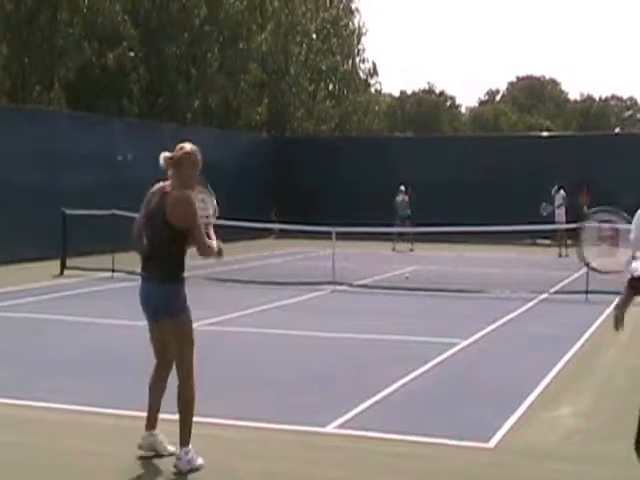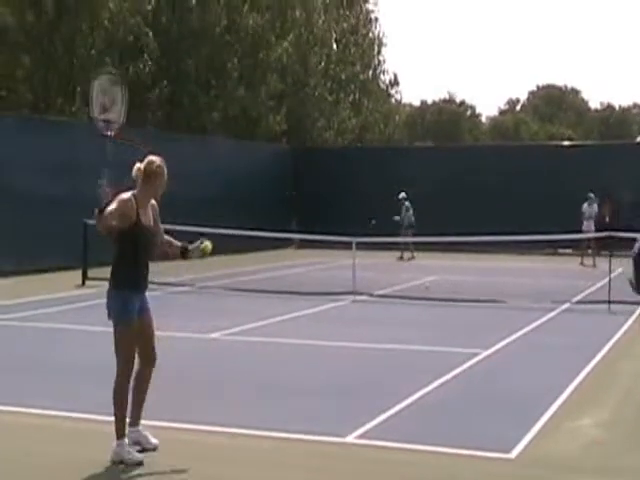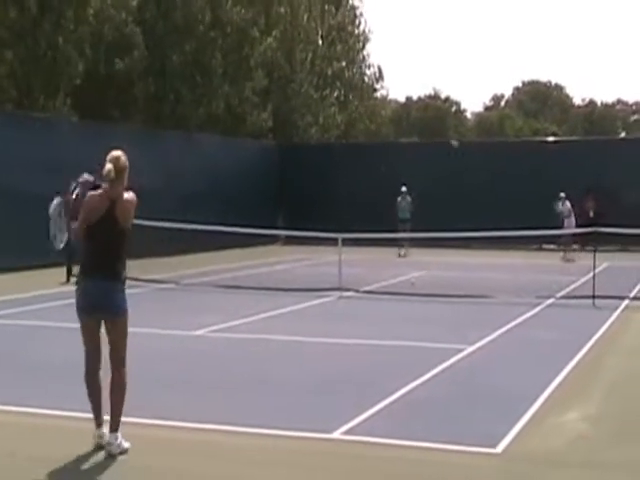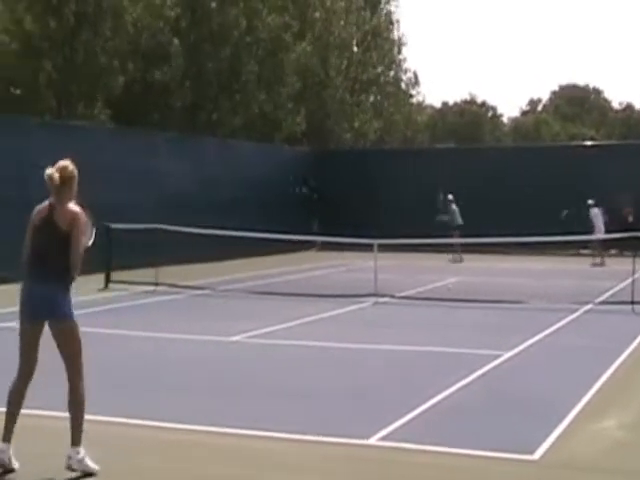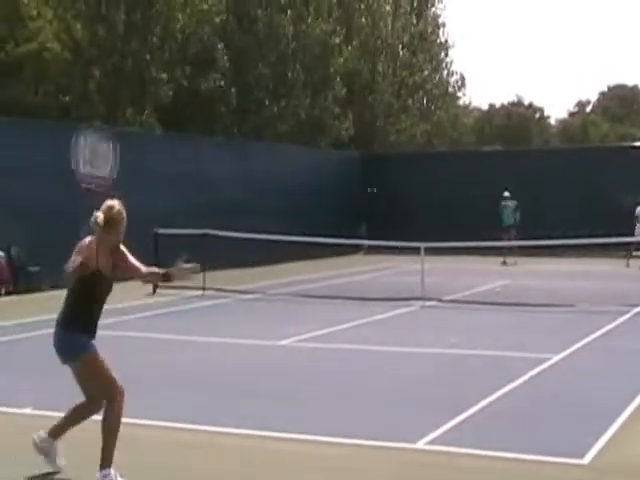
dt=1s
person 1, frame 1
left shoulder: (154, 192)
right shoulder: (184, 199)
left elbow: (137, 232)
right elbow: (202, 247)
right wrist: (216, 246)
left hip: (148, 286)
right hip: (169, 290)
left knee: (163, 362)
right knee: (185, 372)
left ankle: (150, 434)
right ankle: (185, 452)
person 1, frame 2
left shoulder: (151, 207)
right shoulder: (126, 202)
right elbow: (103, 223)
left wrist: (186, 251)
right wrist: (102, 217)
left hip: (138, 294)
right hip: (122, 294)
left knee: (148, 359)
right knee: (126, 368)
left ankle: (133, 428)
right ankle: (120, 443)
person 1, frame 3
left shoulder: (91, 200)
right shoulder: (130, 202)
left elbow: (76, 235)
left hip: (87, 286)
right hip: (112, 288)
left knee: (92, 360)
right knee: (118, 365)
left ankle: (98, 429)
right ankle: (114, 436)
person 1, frame 4
left shoulder: (39, 210)
right shoulder: (74, 212)
left elbow: (28, 254)
right elbow: (76, 260)
left hip: (30, 292)
right hip: (55, 295)
right knee: (76, 376)
right ankle: (76, 453)
person 1, frame 5
left shoulder: (117, 252)
right shoulder: (87, 246)
left elbow: (144, 272)
right elbow: (71, 273)
left wrist: (169, 274)
right wrist: (78, 265)
left hip: (80, 335)
right hip: (71, 336)
left knee: (95, 400)
right knee: (115, 394)
left ankle: (48, 439)
